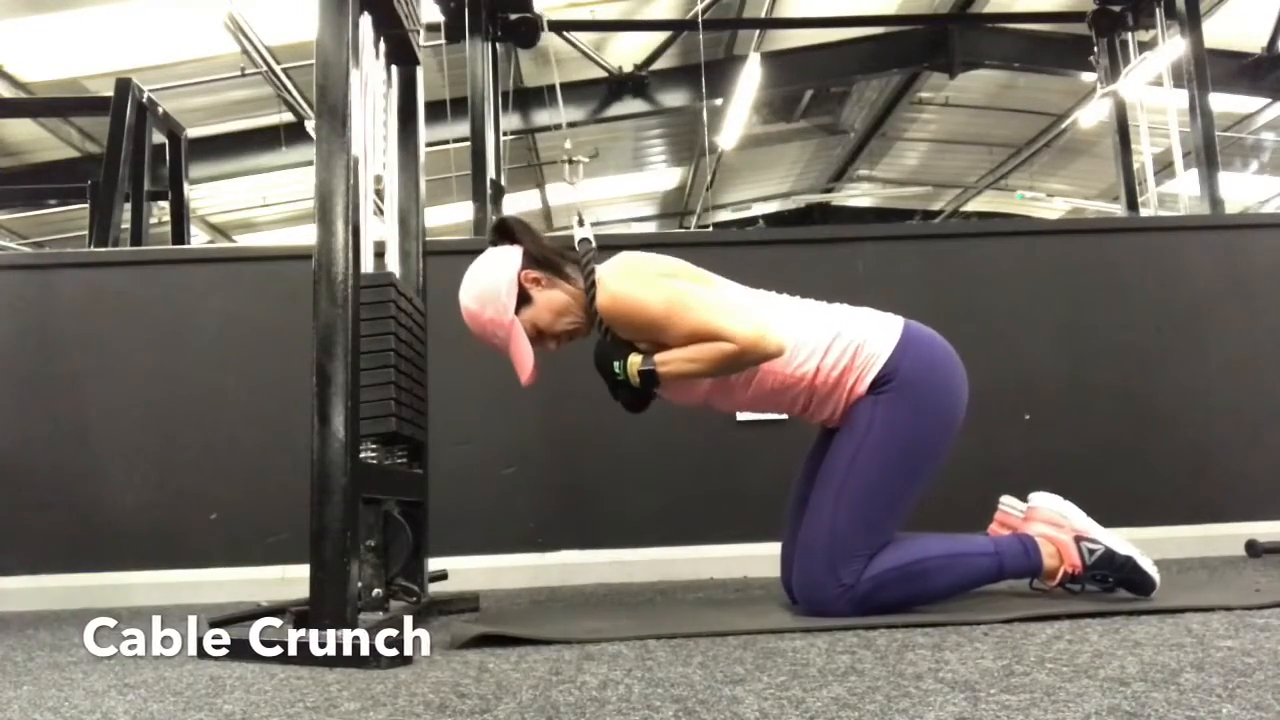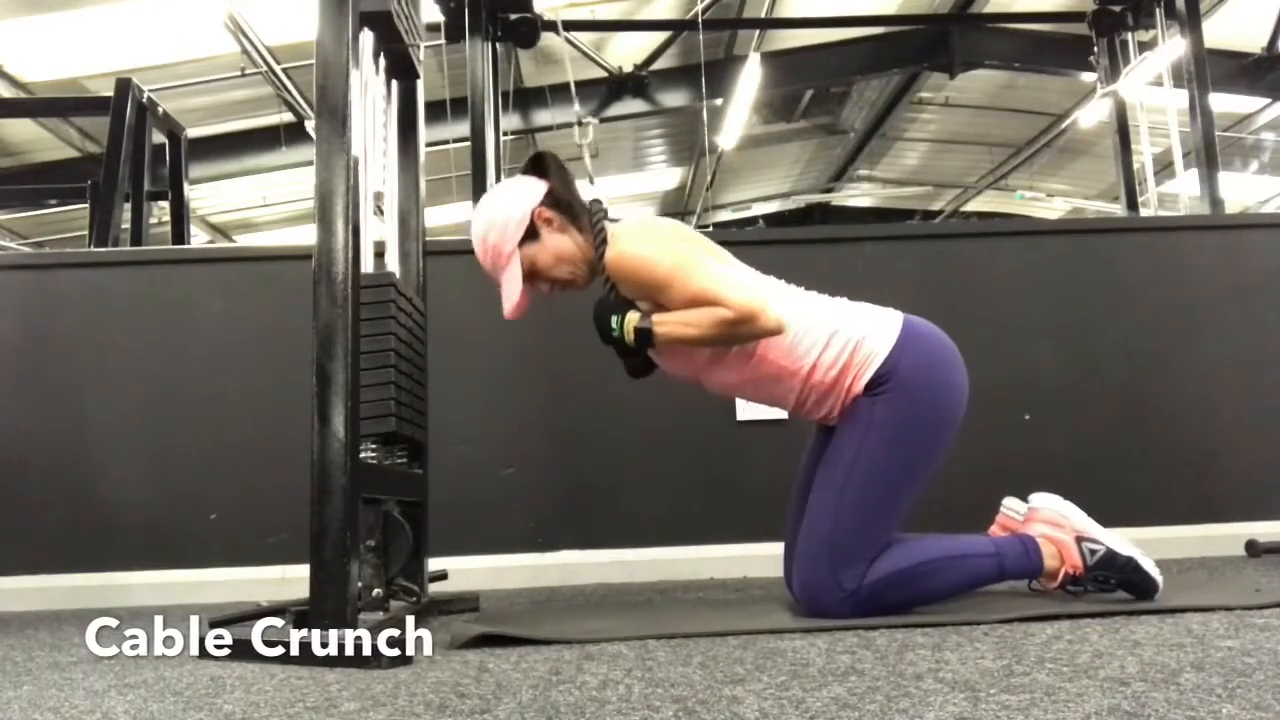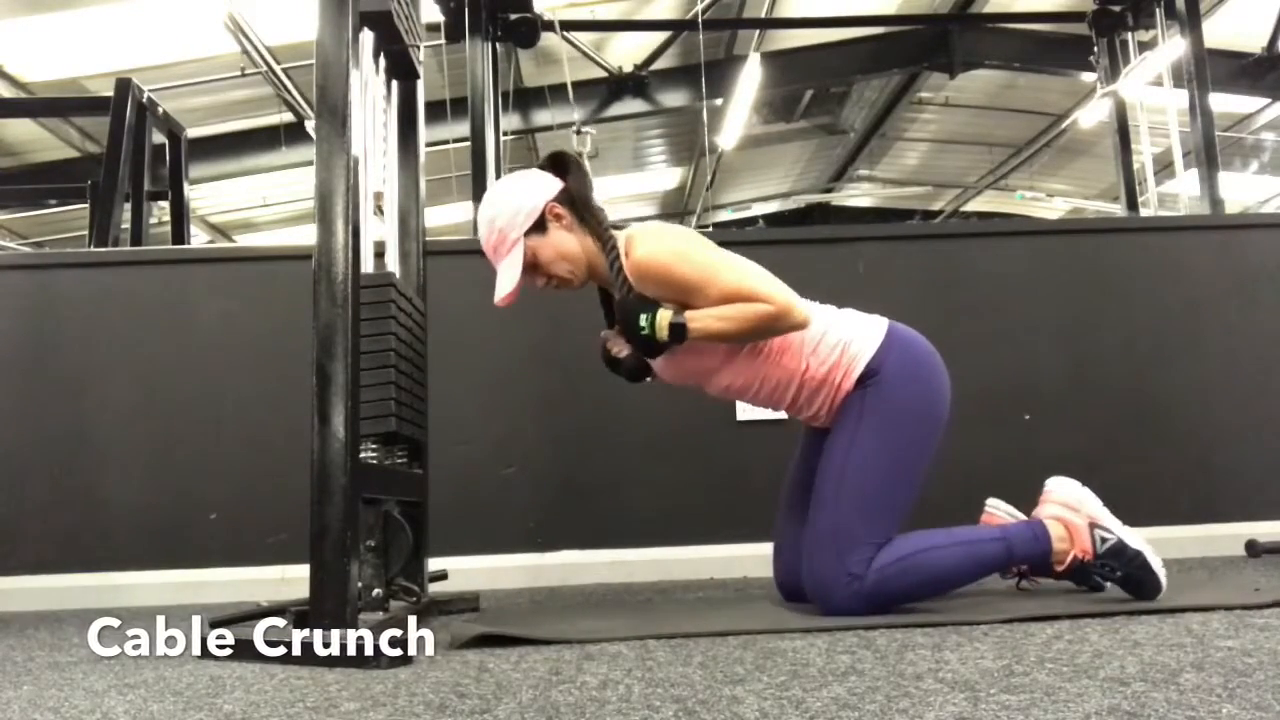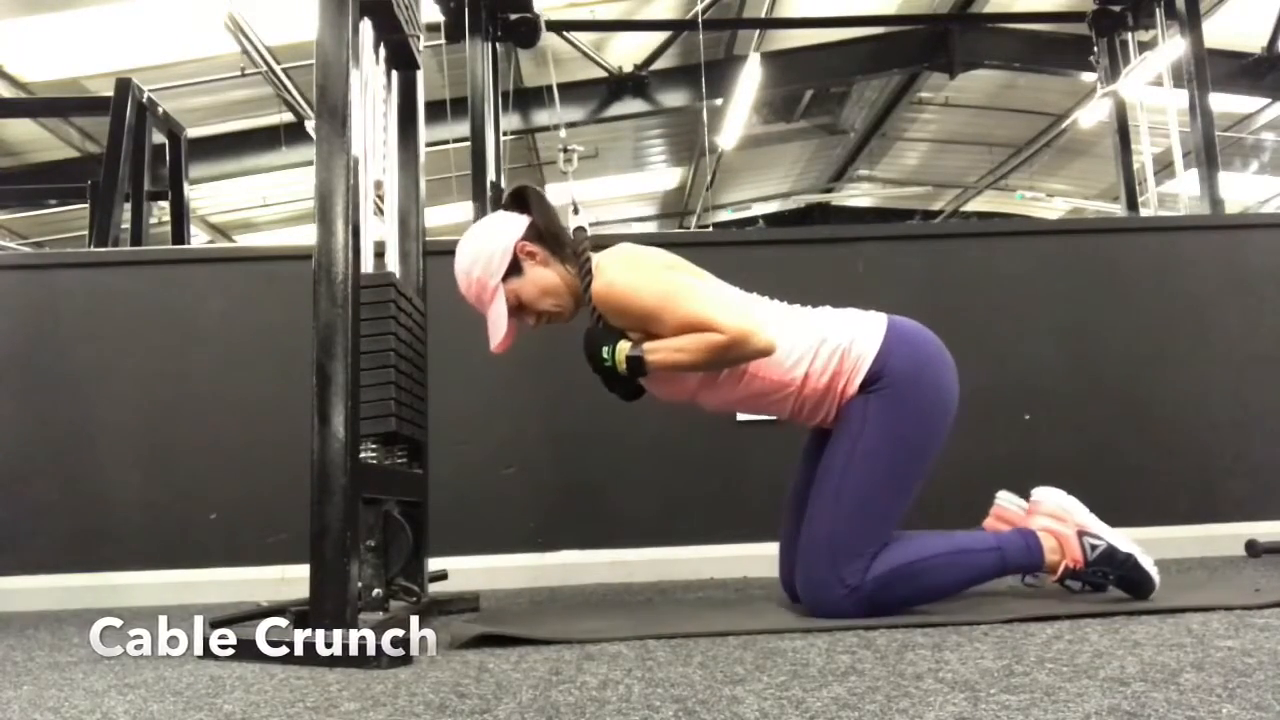
dt=0.5s
person 1, frame 1
left shoulder: (621, 293)
right shoulder: (624, 295)
left elbow: (758, 339)
left wrist: (646, 369)
right wrist: (647, 378)
left hip: (906, 375)
right hip: (876, 384)
left knee: (828, 589)
right knee: (807, 579)
left ankle: (1055, 550)
right ankle: (1017, 528)
person 1, frame 2
left shoulder: (630, 251)
right shoulder: (628, 270)
left elbow: (761, 315)
left wrist: (642, 327)
right wrist: (646, 350)
left hip: (903, 375)
right hip: (874, 382)
left knee: (827, 590)
right knee: (811, 574)
left ankle: (1054, 552)
right ankle: (1013, 531)
person 1, frame 3
left shoulder: (647, 254)
right shoulder: (622, 283)
left elbow: (789, 310)
left wrist: (672, 328)
right wrist: (641, 353)
left hip: (890, 376)
right hip: (850, 398)
left knee: (843, 584)
right knee: (799, 578)
left ankle: (1066, 531)
right ankle: (1002, 535)
person 1, frame 4
left shoulder: (616, 281)
right shoulder: (615, 294)
left elbow: (750, 336)
left wrist: (634, 358)
right wrist: (636, 375)
left hip: (897, 373)
right hip: (863, 384)
left knee: (834, 589)
right knee: (804, 578)
left ankle: (1056, 543)
right ankle: (1008, 526)
